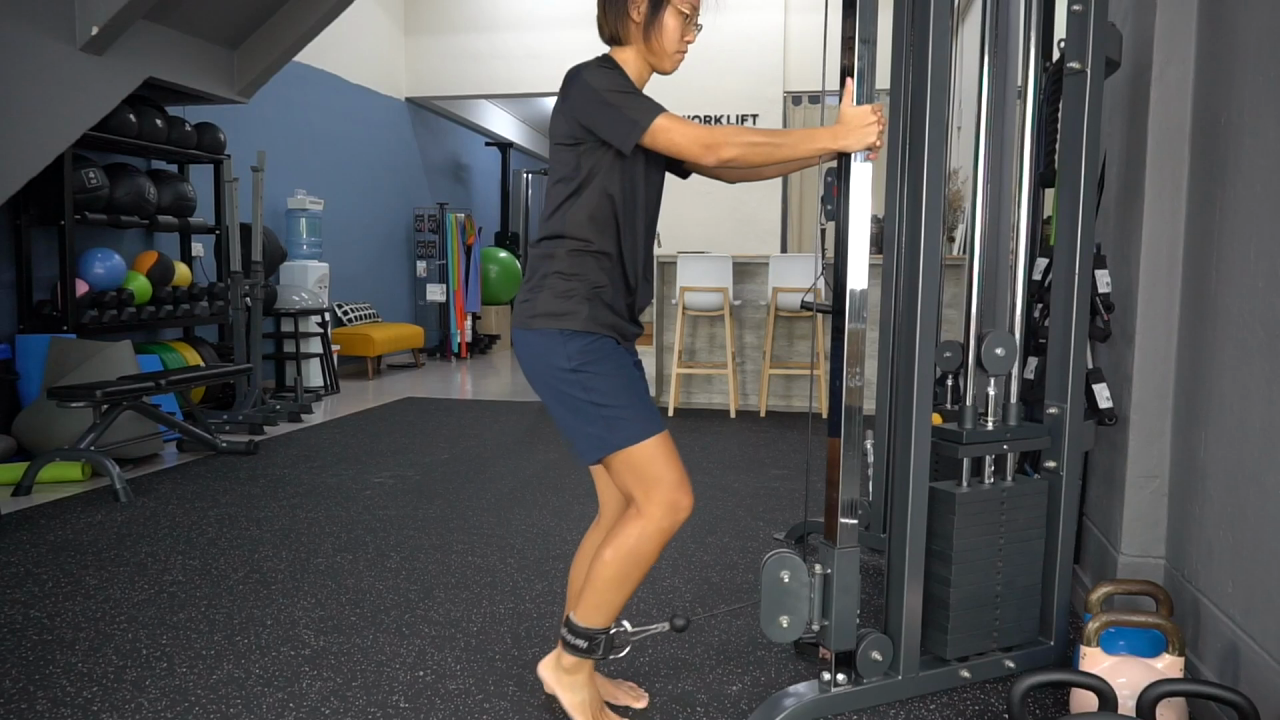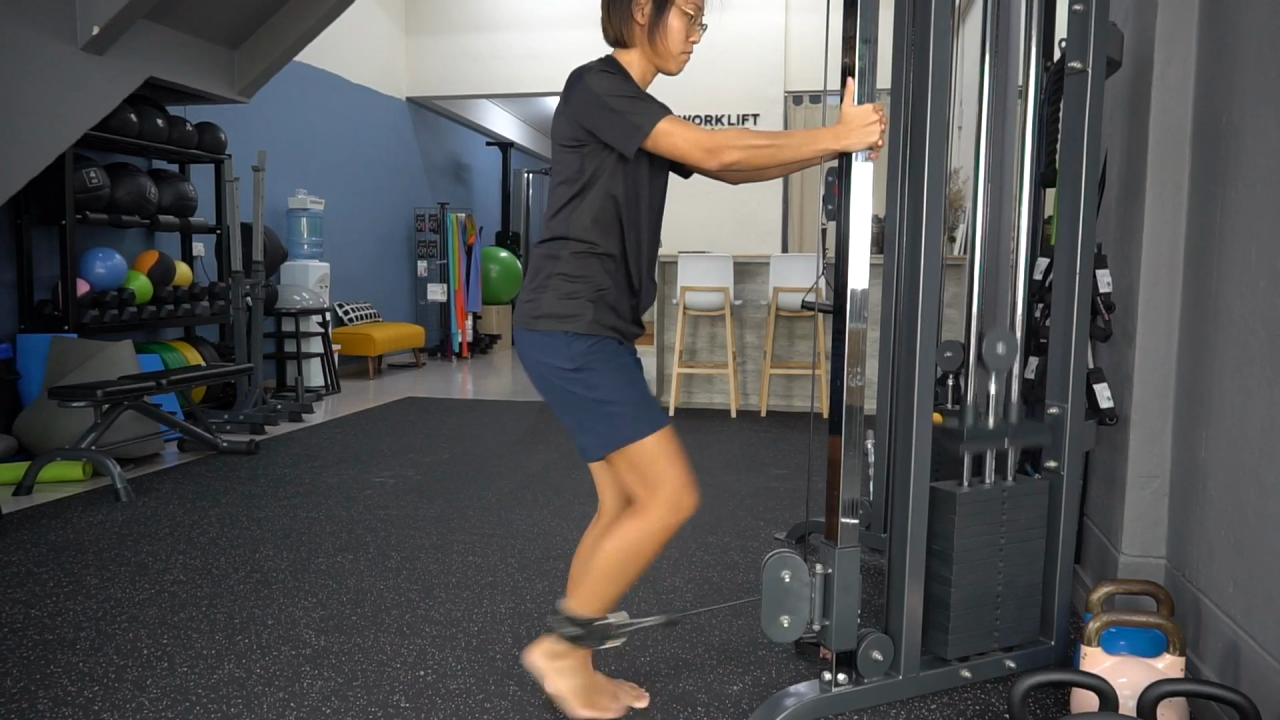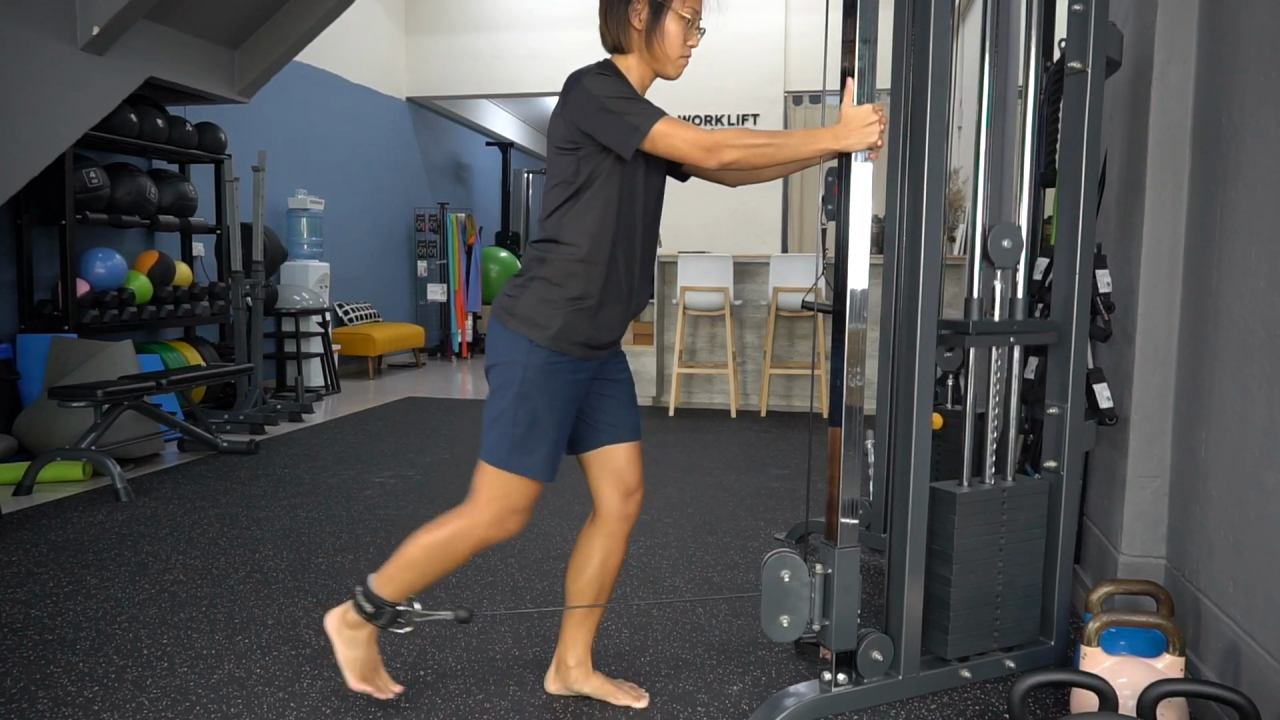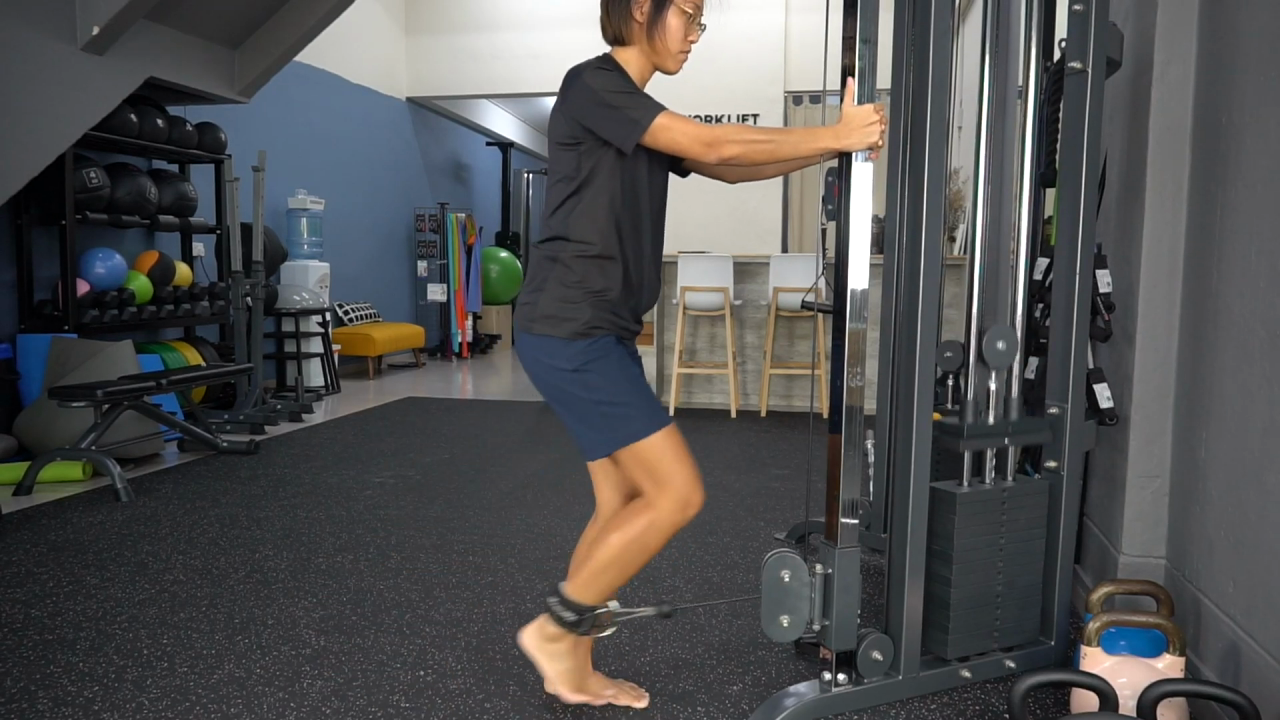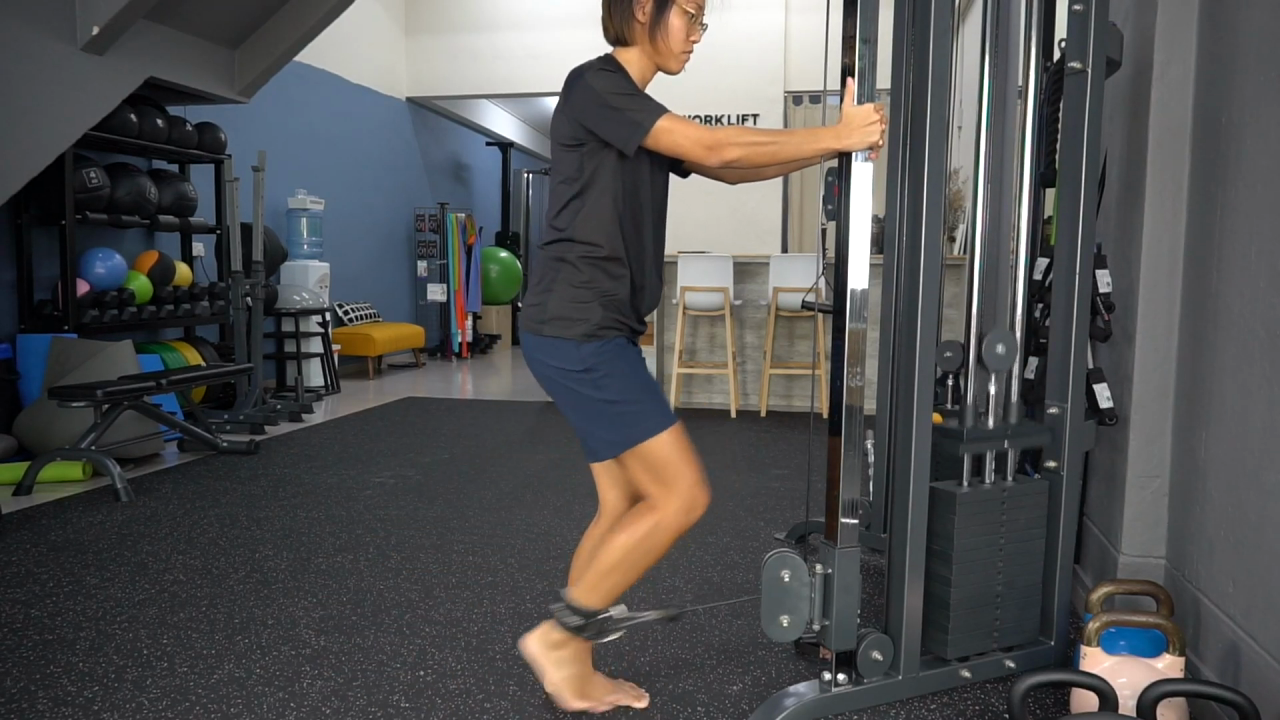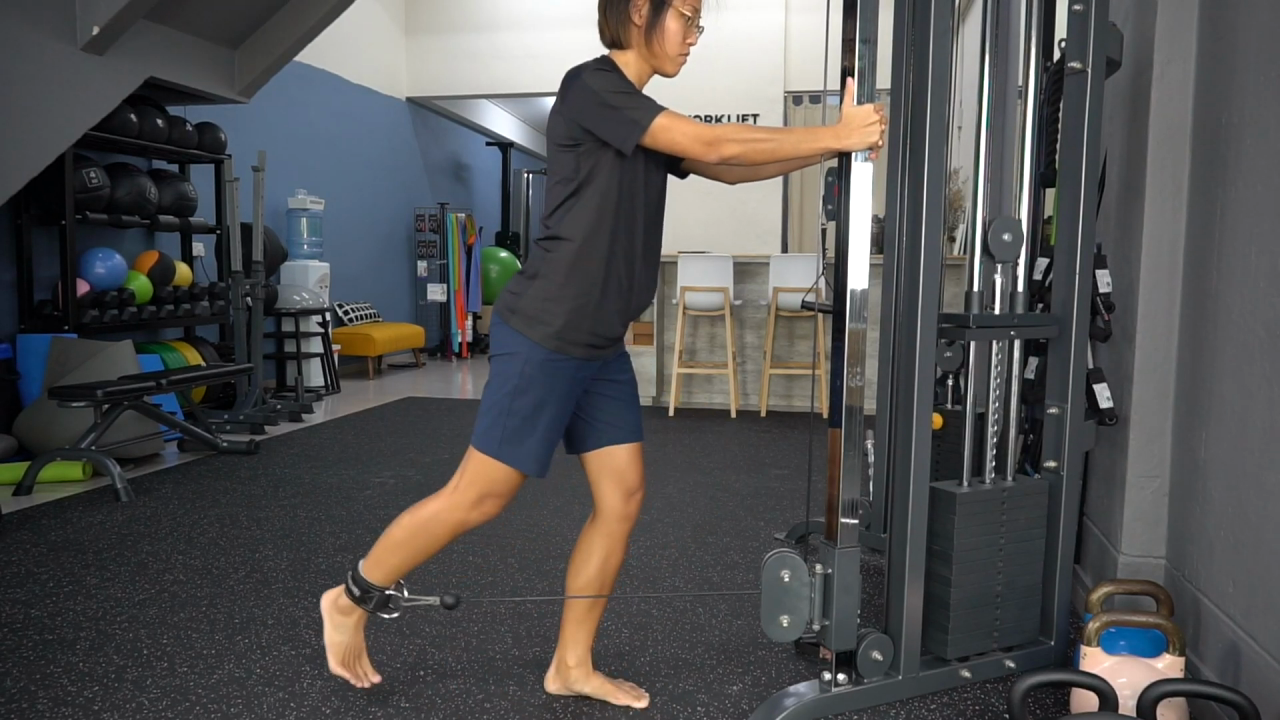
dt=0.7s
person 1, frame 1
left shoulder: (640, 114)
right shoulder: (591, 84)
left elbow: (726, 169)
right elbow: (711, 149)
left wrist: (836, 142)
right wrist: (834, 137)
left hip: (601, 332)
right hip: (565, 330)
left knee: (627, 505)
right knee: (665, 499)
right ankle: (573, 656)
person 1, frame 2
left shoulder: (640, 112)
right shoulder: (595, 86)
left elbow: (727, 169)
right elbow: (713, 152)
left wrist: (835, 139)
right wrist: (836, 137)
left hip: (600, 332)
right hip: (568, 330)
left knee: (627, 502)
right knee: (670, 498)
left ankle: (574, 659)
right ankle: (564, 644)
person 1, frame 3
left shoulder: (641, 117)
right shoulder: (592, 91)
left elbow: (726, 172)
right elbow: (711, 150)
left wrist: (829, 145)
right wrist: (832, 137)
left hip: (595, 343)
right hip: (541, 337)
left knee: (620, 498)
right knee: (497, 513)
left ankle: (573, 666)
right ankle: (360, 616)
person 1, frame 4
left shoulder: (642, 115)
right shoulder: (592, 84)
left elbow: (727, 168)
right elbow: (712, 146)
left wrist: (834, 143)
right wrist: (834, 136)
left hip: (603, 332)
right hip: (568, 331)
left knee: (627, 500)
right knee: (675, 494)
left ankle: (574, 662)
right ankle: (556, 625)
person 1, frame 5
left shoulder: (639, 109)
right shoulder: (594, 85)
left elbow: (728, 169)
right elbow: (712, 151)
left wrist: (834, 141)
right wrist: (833, 136)
left hip: (604, 332)
right hip: (575, 332)
left knee: (630, 500)
right knee: (679, 494)
left ankle: (578, 664)
right ankle: (560, 632)
person 1, frame 6
left shoulder: (643, 118)
right shoulder: (591, 87)
left elbow: (724, 168)
right elbow: (712, 145)
left wrist: (831, 143)
right wrist: (833, 136)
left hip: (598, 342)
right hip: (545, 334)
left knee: (623, 498)
right knee: (479, 498)
left ankle: (572, 665)
right ankle: (350, 601)
